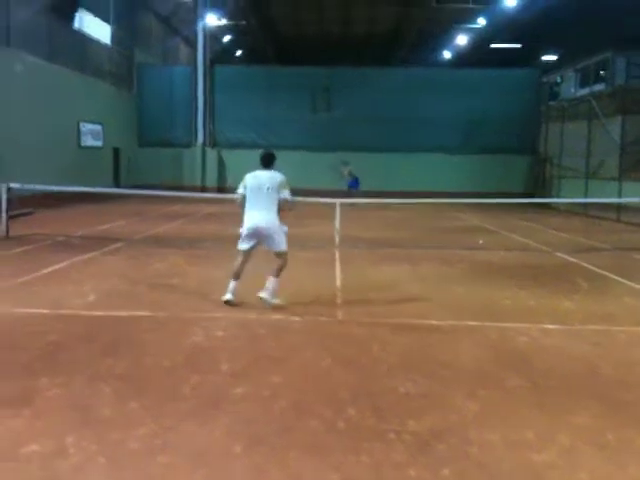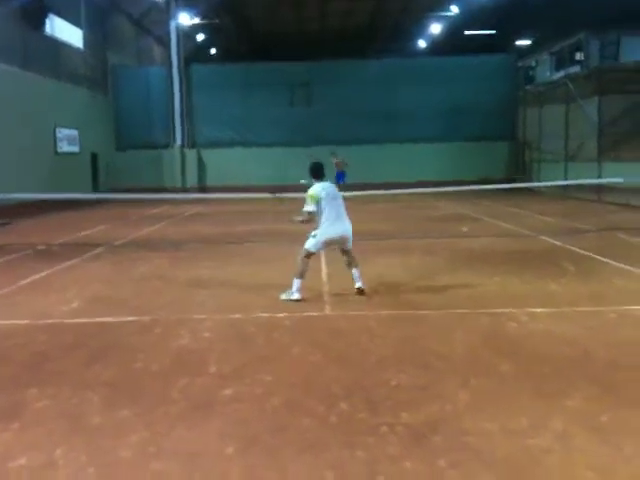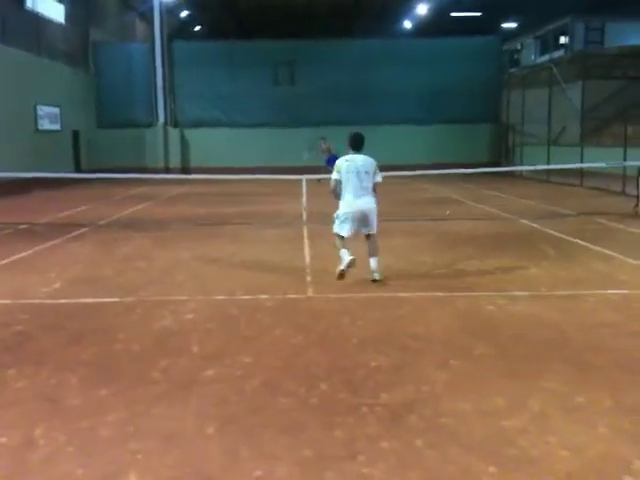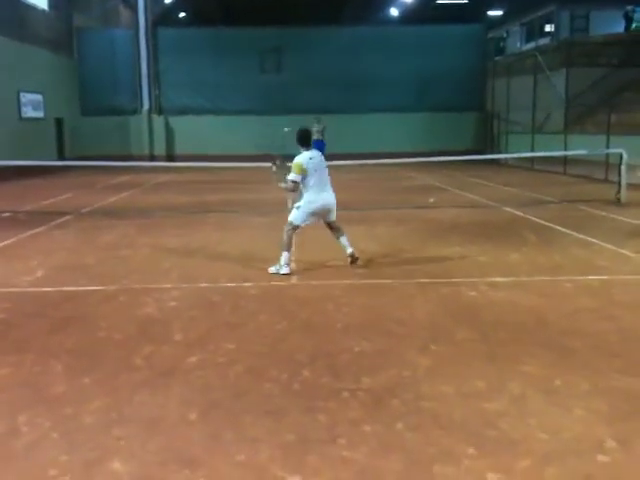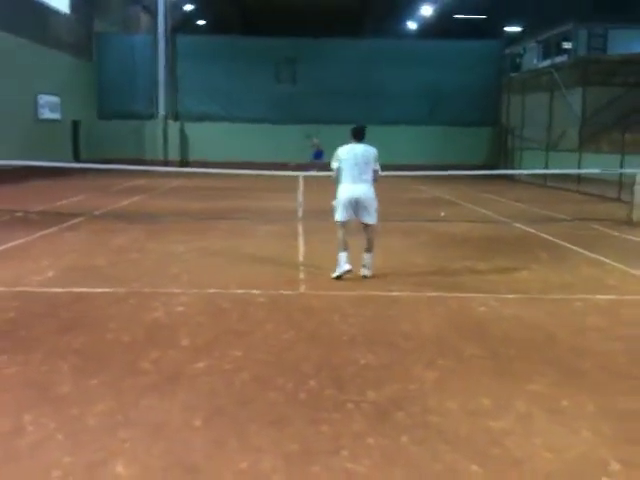
dt=1s
person 1, frame 1
left shoulder: (249, 177)
right shoulder: (279, 178)
left elbow: (241, 201)
right elbow: (284, 205)
left hip: (250, 222)
right hip: (270, 222)
left knee: (242, 257)
right knee: (282, 257)
left ankle: (230, 292)
right ankle: (268, 292)
person 1, frame 2
left shoulder: (313, 191)
right shoulder: (333, 187)
left elbow: (309, 218)
left wrist: (298, 219)
left hip: (328, 230)
right hip: (346, 228)
left knee: (305, 256)
right knee: (347, 252)
left ankle: (295, 291)
right ankle: (358, 282)
person 1, frame 3
left shoulder: (341, 162)
right shoulder: (372, 162)
left elbow: (333, 187)
right elbow: (374, 188)
left wrist: (341, 199)
left hip: (348, 205)
right hip: (368, 204)
left knee: (338, 236)
right knee: (371, 237)
left ankle: (346, 258)
right ankle: (374, 272)
person 1, frame 4
left shoulder: (299, 161)
right shoulder: (319, 155)
left elbow: (293, 188)
left wrist: (282, 185)
left hip: (312, 200)
right hip: (329, 198)
left knee: (289, 229)
right knee: (332, 224)
left ankle: (284, 265)
right ankle: (349, 249)
person 1, frame 5
left shoulder: (341, 150)
right shoulder: (373, 151)
left elbow: (336, 174)
right elbow: (375, 176)
left hip: (346, 191)
right hip: (366, 192)
left knee: (342, 227)
right knee: (369, 230)
left ankle: (343, 263)
right ankle: (367, 267)
